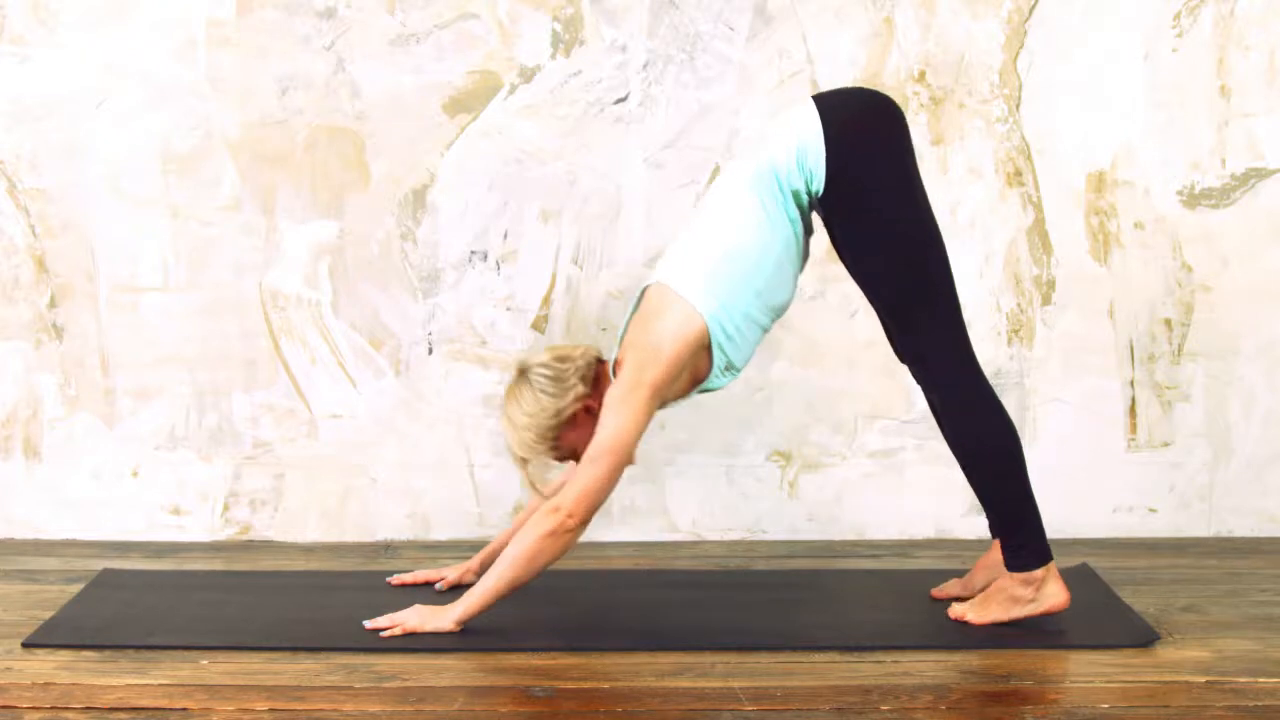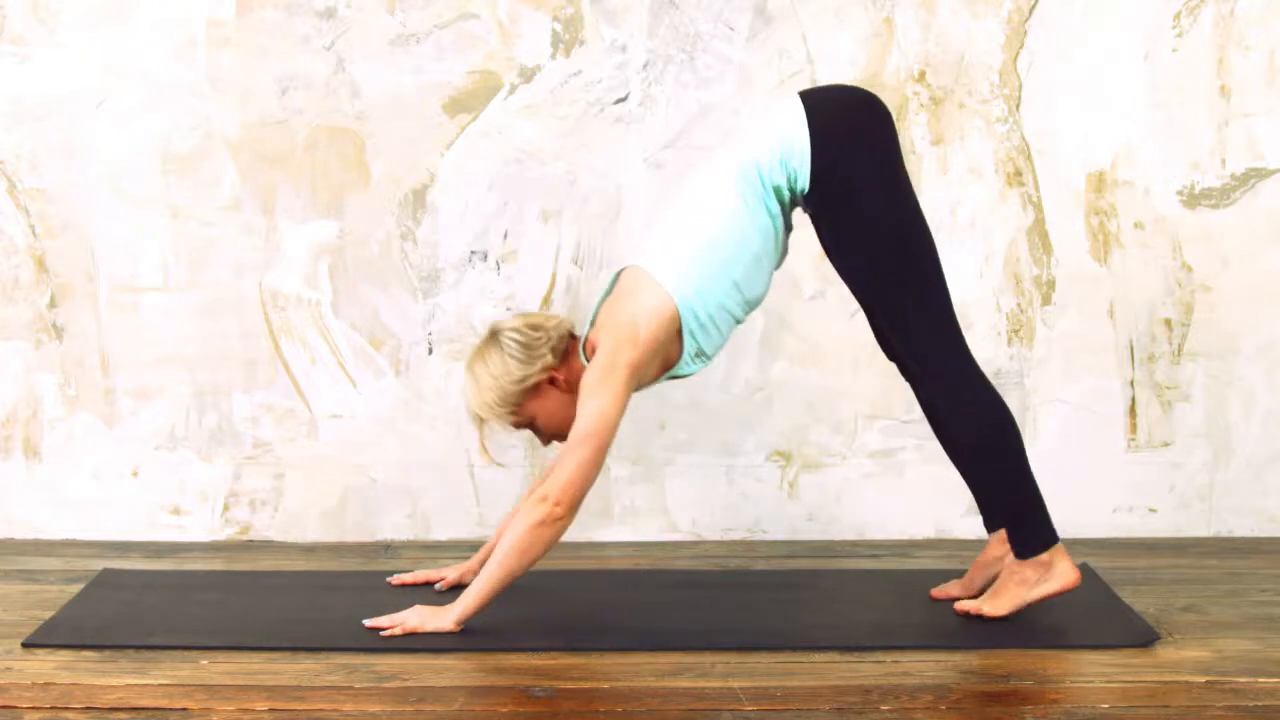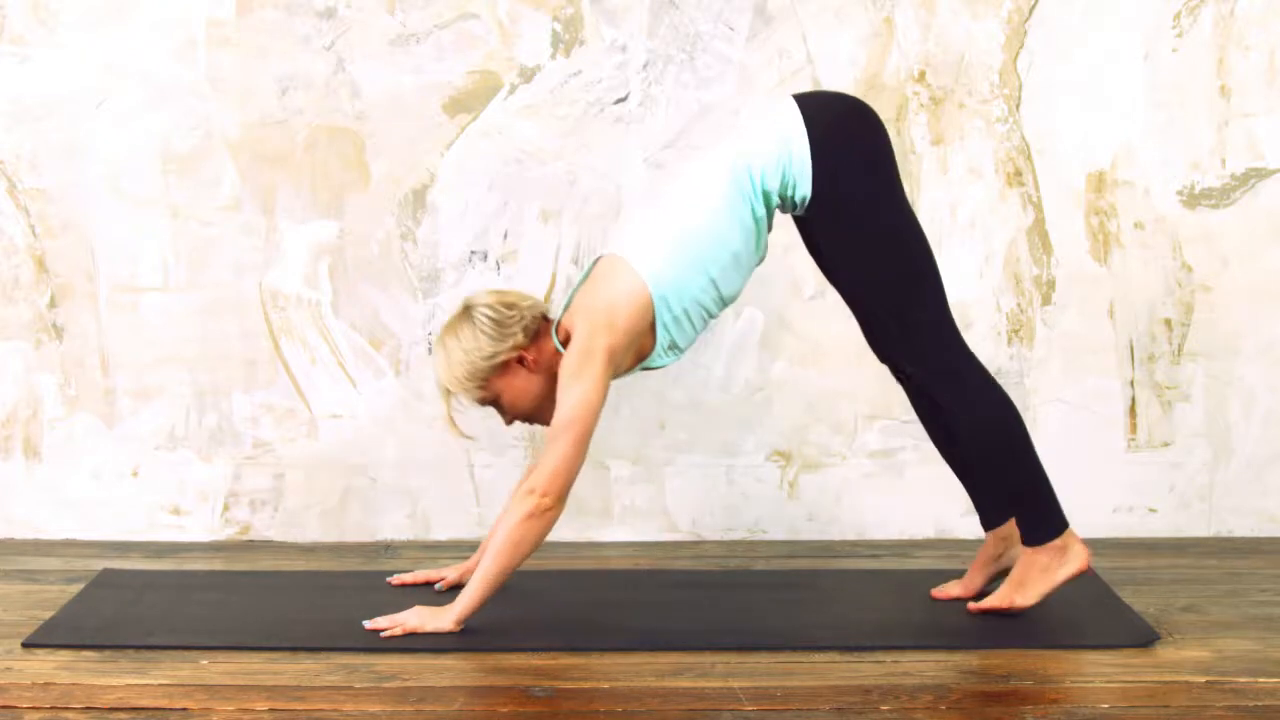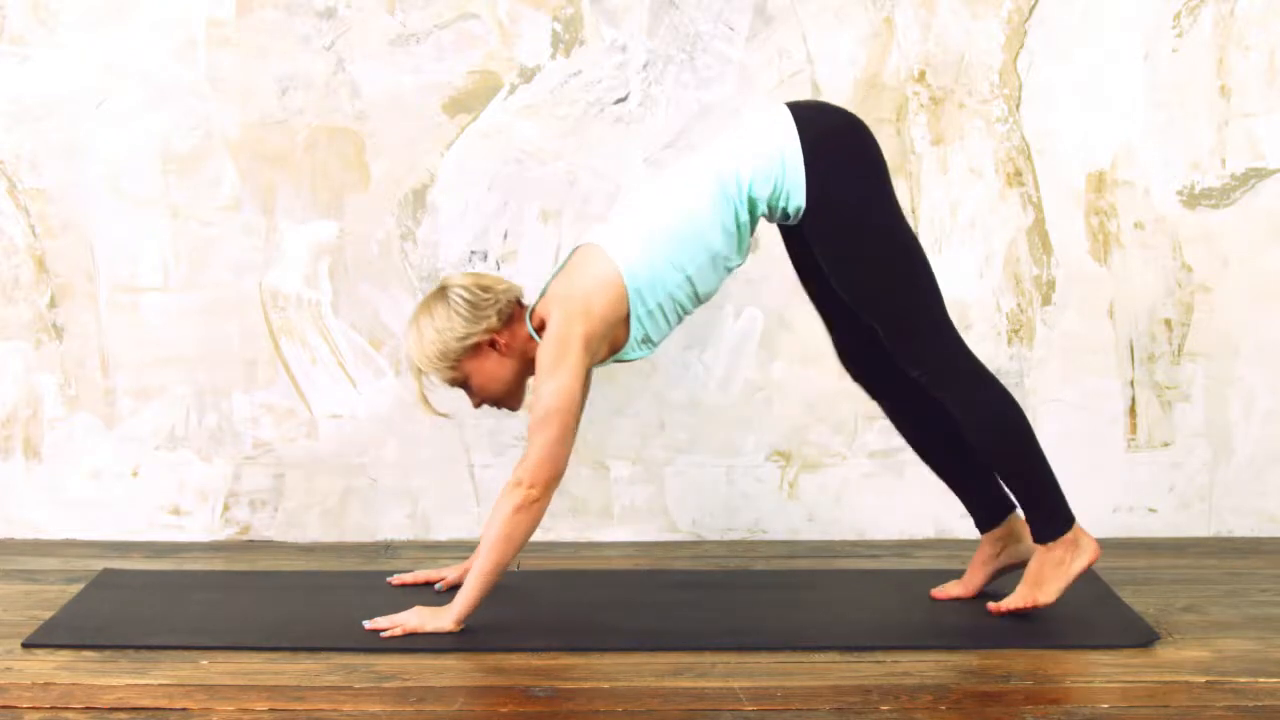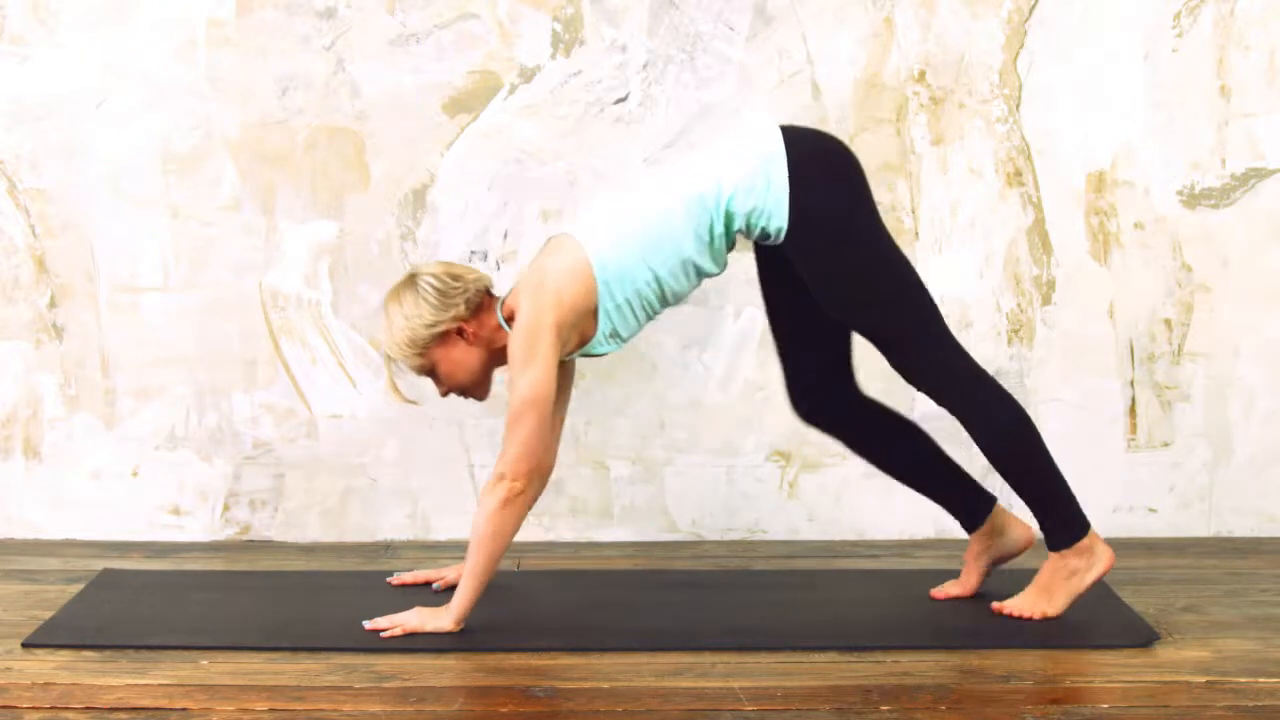
dt=0.2s
person 1, frame 1
left shoulder: (642, 374)
right shoulder: (635, 363)
left elbow: (566, 515)
right elbow: (566, 497)
left wrist: (458, 612)
right wrist: (478, 564)
left hip: (842, 143)
right hip: (827, 149)
left knee: (941, 361)
right knee: (926, 356)
left ankle: (1032, 573)
right ankle: (1010, 546)
person 1, frame 2
left shoulder: (614, 358)
right shoulder: (601, 342)
left elbow: (555, 505)
right elbow: (555, 488)
left wrist: (458, 611)
right wrist: (479, 562)
left hip: (828, 139)
right hip: (815, 146)
left knee: (933, 353)
right knee: (914, 351)
left ankle: (1040, 554)
right ankle: (1009, 538)
person 1, frame 3
left shoulder: (590, 343)
right shoulder: (575, 331)
left elbow: (542, 496)
right elbow: (544, 486)
left wrist: (457, 611)
right wrist: (480, 563)
left hip: (819, 148)
right hip: (803, 155)
left knee: (932, 355)
right knee: (904, 354)
left ankle: (1051, 541)
right ankle: (1006, 532)
person 1, frame 4
left shoulder: (568, 328)
right shoulder: (558, 320)
left elbow: (531, 484)
right elbow: (541, 476)
left wrist: (457, 609)
right wrist: (477, 562)
left hip: (813, 158)
right hip: (794, 169)
left knee: (931, 359)
right knee: (875, 366)
left ankle: (1060, 536)
right ankle: (1005, 530)
person 1, frame 5
left shoulder: (535, 318)
right shoulder: (548, 314)
left elbow: (511, 478)
right elbow: (534, 468)
left wrist: (455, 609)
right wrist: (472, 566)
left hip: (793, 184)
right hip: (775, 194)
left knee: (936, 366)
right knee: (821, 401)
left ankle: (1075, 544)
right ankle: (989, 526)
